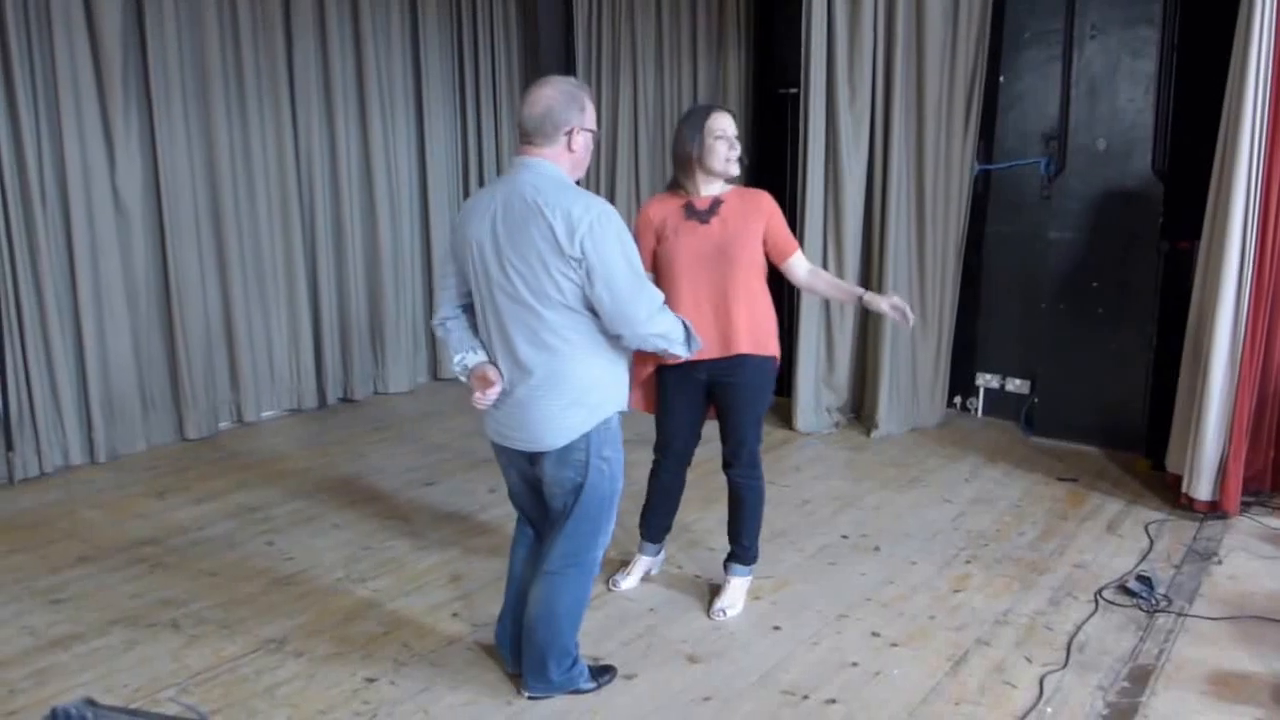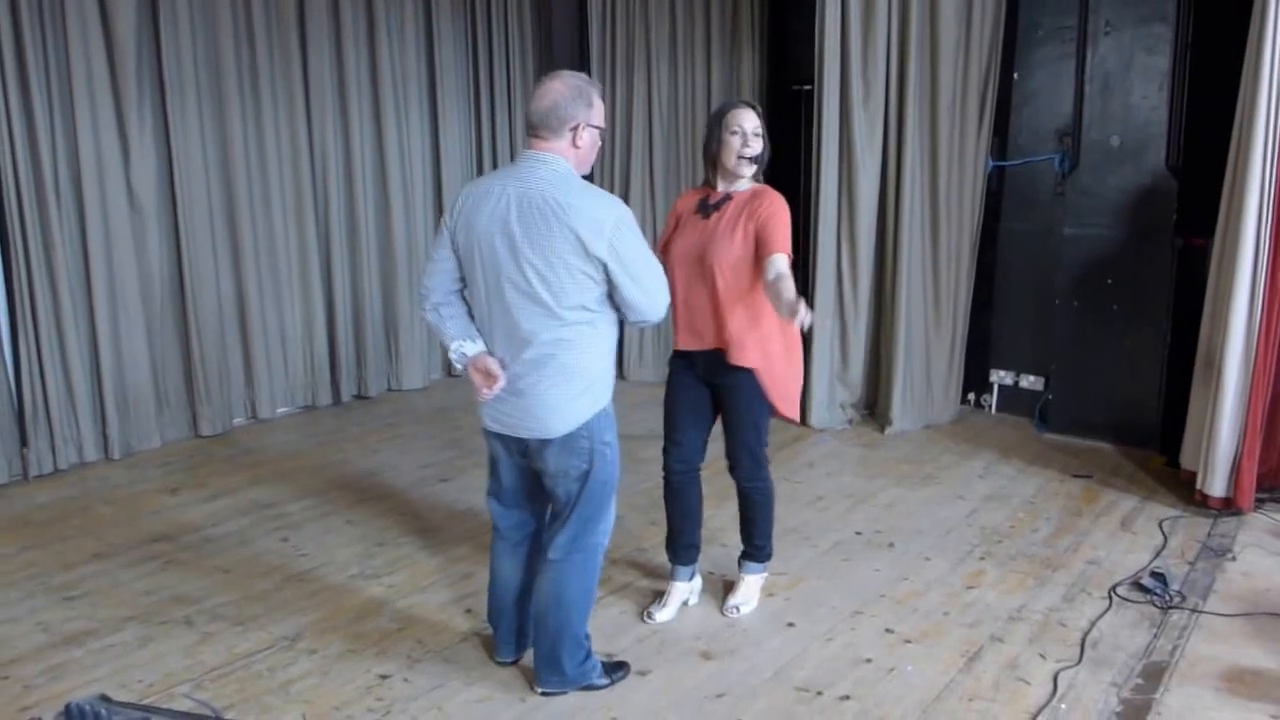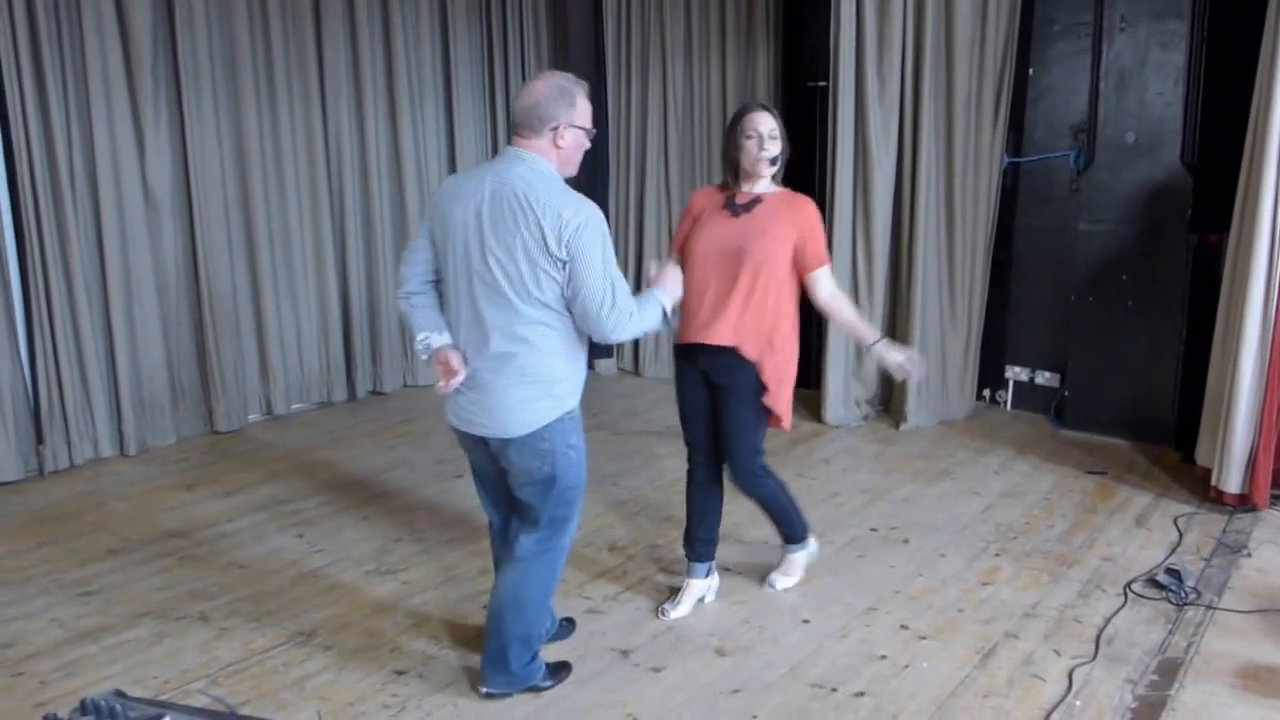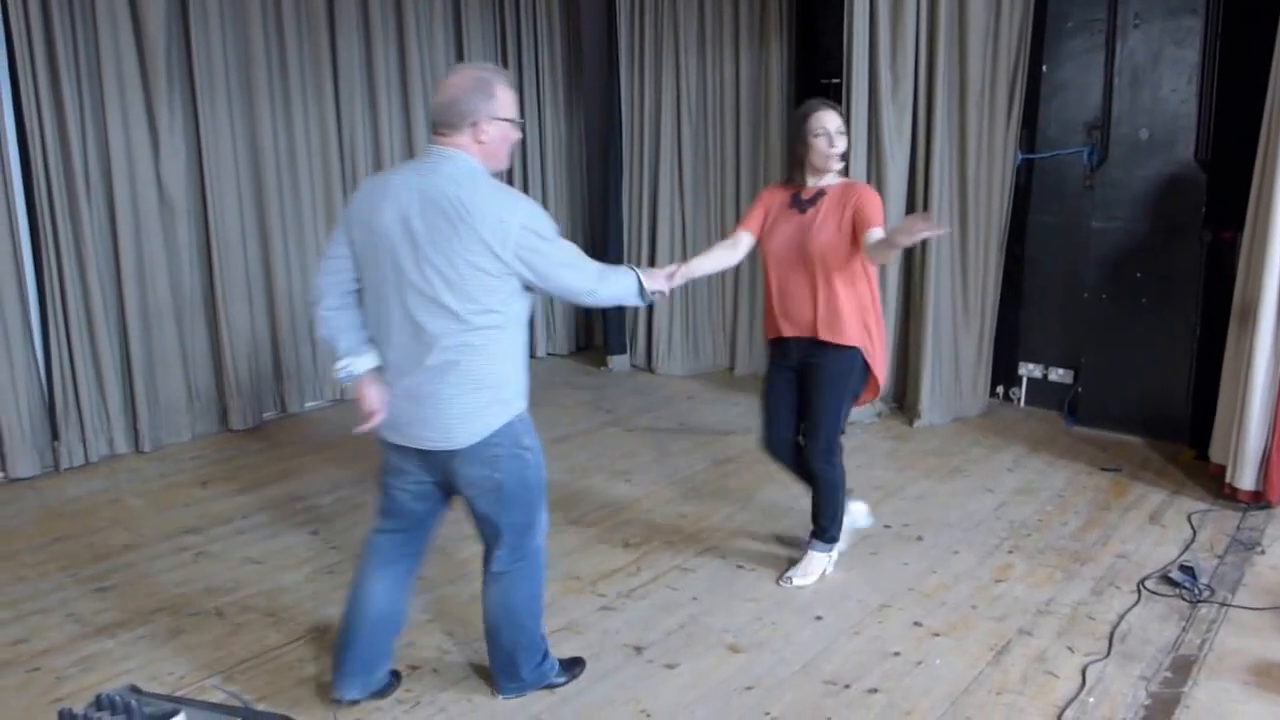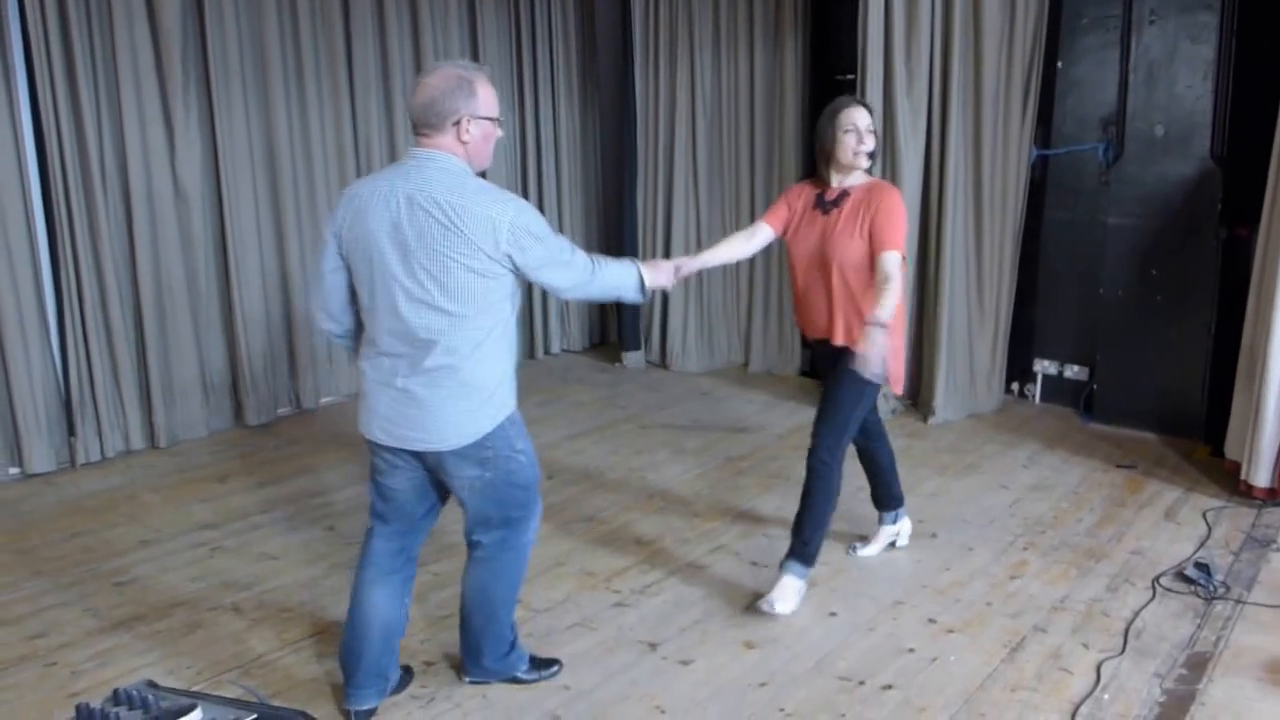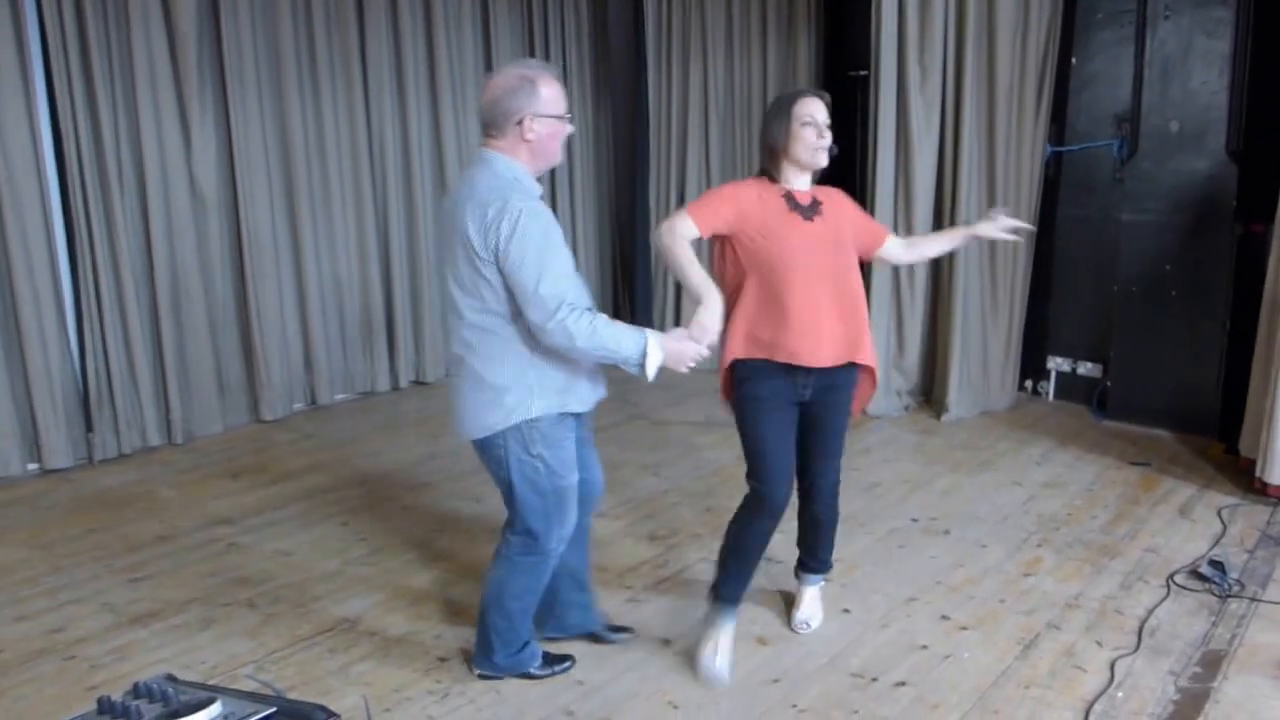
dt=0.5s
person 1, frame 1
left shoulder: (476, 210)
right shoulder: (584, 212)
left elbow: (449, 310)
right elbow: (637, 319)
left wrist: (475, 363)
right wrist: (683, 337)
left hip: (508, 416)
right hip: (576, 418)
left knee: (535, 529)
right knee: (575, 545)
left ankle: (514, 643)
right ankle: (549, 670)
person 1, frame 2
left shoulder: (473, 198)
right shoulder: (599, 211)
left elbow: (438, 295)
right elbow: (652, 304)
left wrist: (472, 353)
left hip: (501, 405)
right hip: (571, 409)
left knee: (514, 522)
right knee: (578, 535)
left ankle: (510, 637)
right ankle: (564, 665)
person 1, frame 3
left shoulder: (454, 192)
right shoulder: (571, 212)
left elbow: (415, 284)
right elbow: (610, 323)
left wrist: (440, 344)
right wrist: (661, 298)
left hip: (469, 404)
right hip: (537, 408)
left knee: (508, 521)
right knee: (543, 532)
left ankle: (527, 623)
right ankle: (508, 664)
person 1, frame 4
left shoulder: (372, 195)
right shoulder: (505, 211)
left elbow: (331, 297)
right elbow: (579, 277)
left wrist: (362, 370)
right wrist: (641, 281)
left hip: (403, 415)
right hip: (483, 418)
left knee: (396, 537)
right knee: (516, 543)
left ankle: (357, 673)
right ankle: (522, 668)
person 1, frame 5
left shoulder: (356, 200)
right shoulder: (493, 210)
left elbow: (334, 315)
right elbow: (574, 272)
right wrist: (643, 274)
left hip: (389, 415)
right hip: (472, 416)
left knee: (390, 543)
right knee: (504, 533)
right ankle: (490, 656)
person 1, frame 6
left shoulder: (483, 188)
right shoulder: (516, 207)
right elbow: (559, 323)
left wrist: (580, 301)
right wrist: (655, 348)
left hip: (542, 393)
right hip: (519, 403)
left knee: (578, 499)
right knee: (544, 526)
left ankle: (567, 614)
right ankle: (503, 650)
person 2, frame 1
left shoulder: (758, 205)
right shoulder: (657, 212)
left elbow: (803, 272)
left wrist: (866, 298)
right wrist: (647, 347)
left hip: (745, 358)
right hip: (680, 361)
left knee: (742, 465)
right knee: (670, 458)
left ankle: (740, 571)
right ankle: (649, 550)
person 2, frame 2
left shoulder: (768, 204)
right shoulder: (687, 205)
left elbow: (776, 274)
right elbow: (661, 272)
left wrist: (791, 308)
left hip: (746, 358)
right hip: (689, 357)
left knee: (748, 466)
right knee: (679, 465)
left ankle: (754, 569)
right ankle: (684, 576)
person 2, frame 3
left shoulder: (798, 210)
right shoulder: (702, 202)
left elbow: (825, 291)
right elbow: (676, 270)
left wrist: (876, 343)
left hip: (751, 357)
right hip: (693, 352)
left knee: (744, 465)
right knee: (702, 463)
left ankle: (799, 543)
right ankle: (700, 573)
person 2, frame 4
left shoulder: (859, 197)
right shoulder: (773, 199)
left elbow: (876, 245)
right elbow: (734, 249)
left wrist: (896, 237)
right wrist: (678, 273)
left hip: (839, 342)
right hip: (786, 341)
left knee: (821, 444)
right knee: (778, 440)
left ankle: (825, 546)
right ankle: (843, 507)
person 2, frame 5
left shoulder: (882, 198)
right shoulder: (800, 197)
left elbow: (890, 274)
right elbow: (753, 239)
left wrist: (876, 329)
right wrist: (693, 262)
left hip: (863, 342)
right hip: (829, 339)
left knee: (824, 449)
right knee: (863, 428)
left ankle: (797, 569)
right ankle: (894, 518)
person 2, frame 6
left shoulder: (840, 205)
right shoulder: (747, 197)
left elbow: (899, 249)
right elbow: (672, 231)
left wrist: (970, 231)
right wrist: (707, 291)
left hip: (831, 368)
right hip: (765, 371)
left knee: (820, 487)
right knee: (770, 494)
left ankle: (811, 581)
right ankle: (721, 614)
